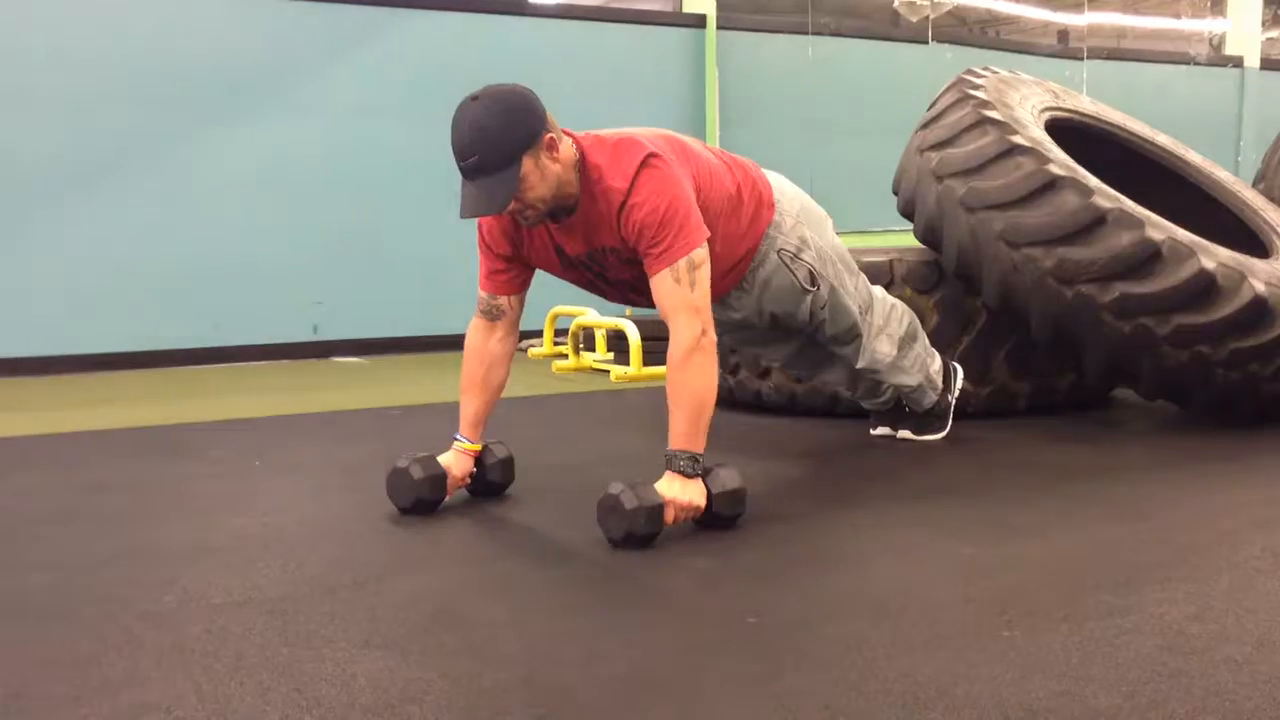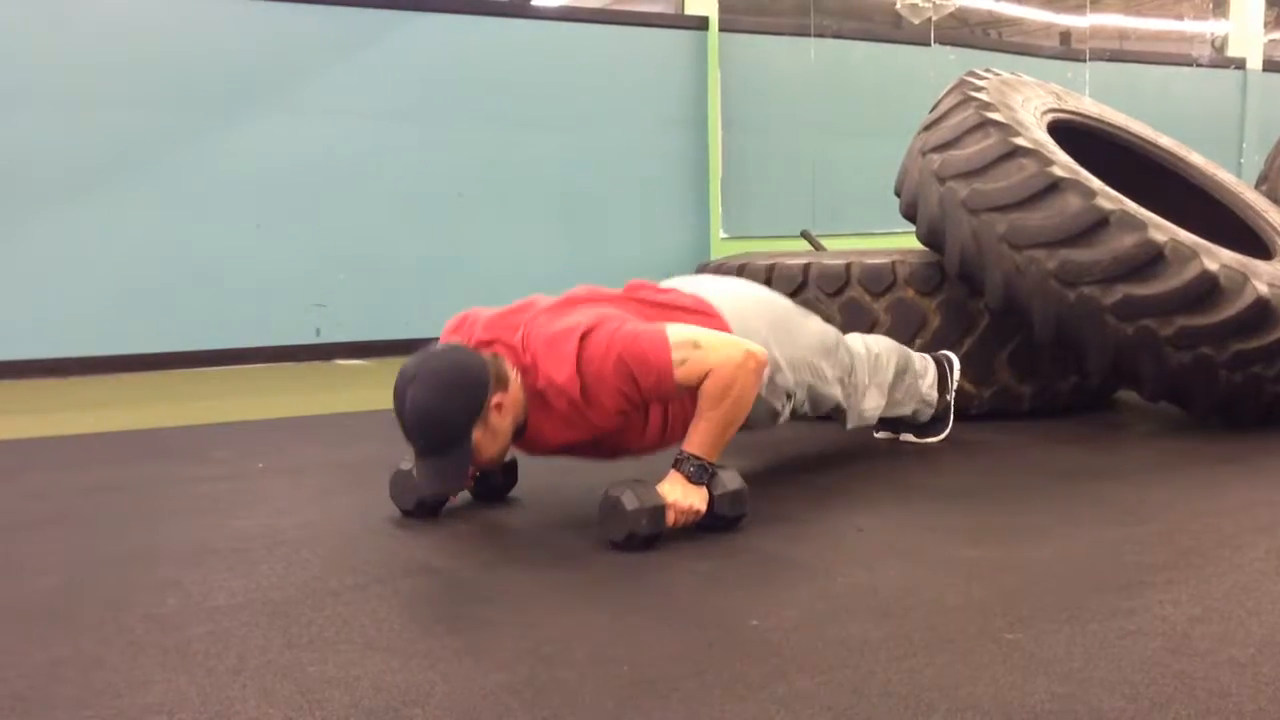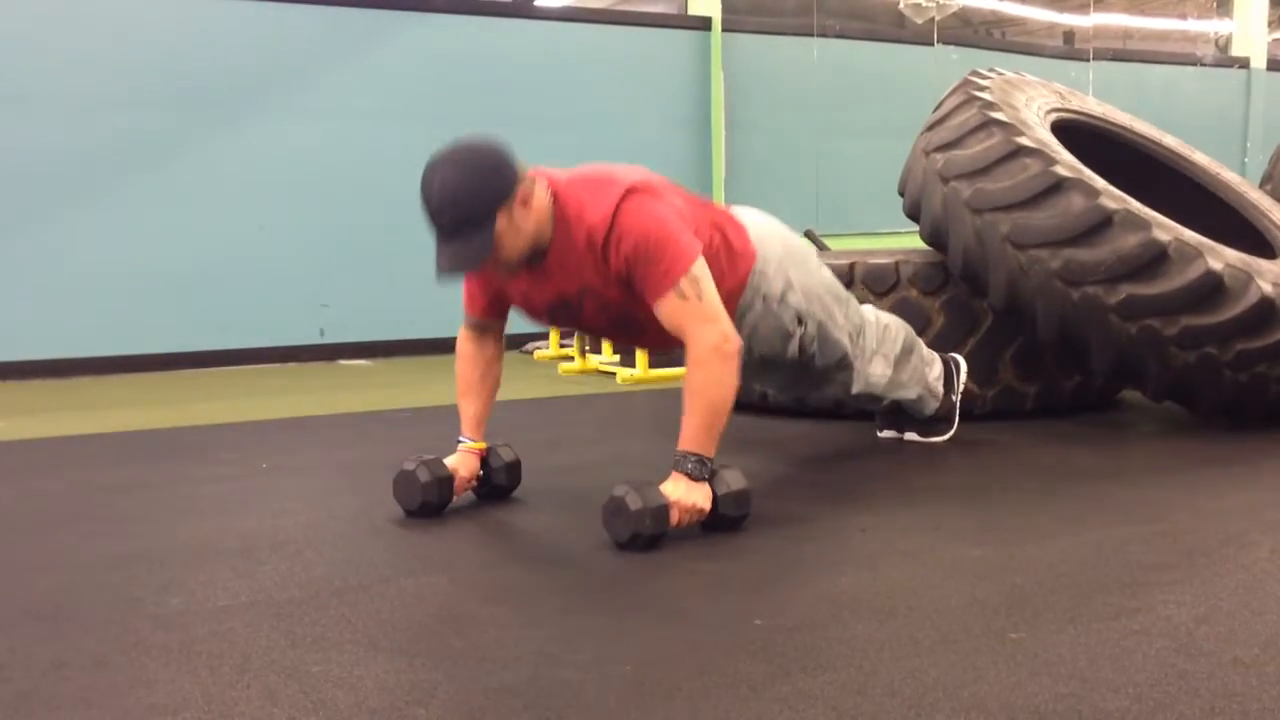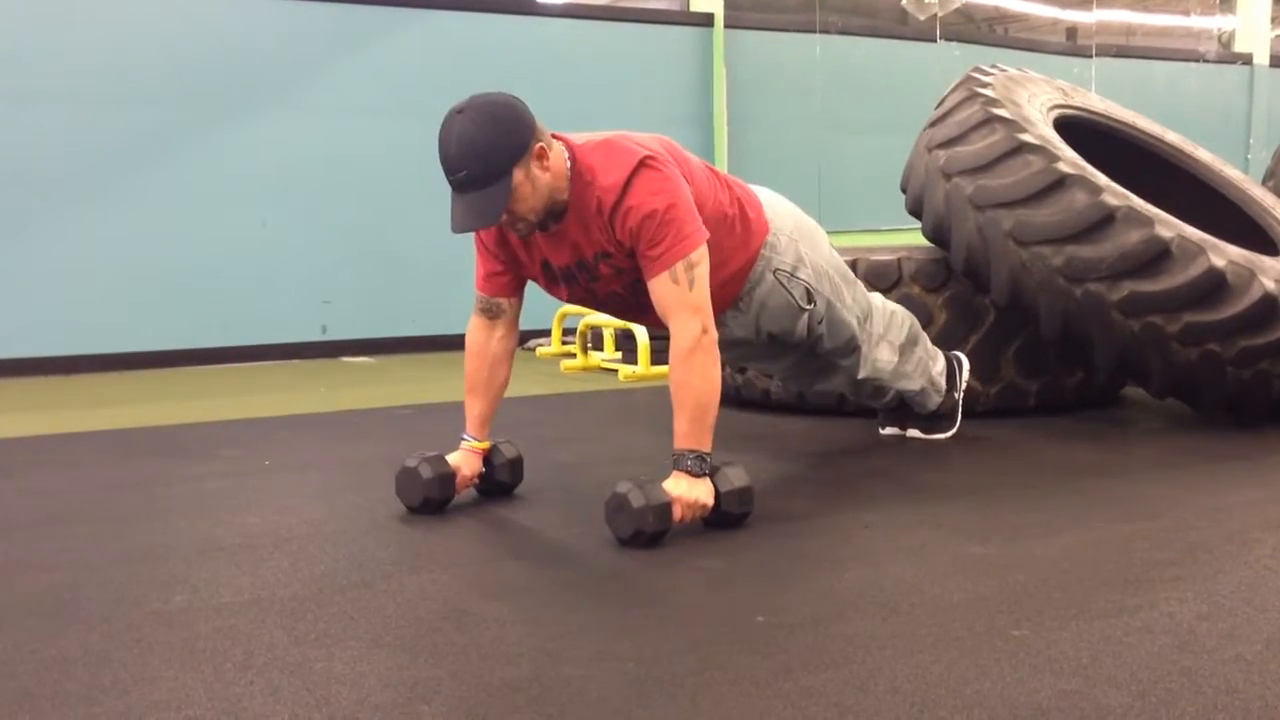
dt=0.7s
person 1, frame 1
left shoulder: (641, 185)
right shoulder: (508, 210)
left elbow: (693, 333)
right elbow: (494, 324)
left wrist: (684, 468)
right wrist: (466, 443)
left hip: (767, 237)
right hip: (706, 276)
left knee: (861, 330)
right knee: (816, 355)
left ankle: (931, 386)
right ankle: (892, 401)
person 1, frame 2
left shoulder: (590, 366)
right shoulder: (464, 345)
left elbow: (743, 362)
left wrist: (691, 473)
right wrist: (465, 464)
left hip: (734, 338)
left knee: (845, 378)
left ankle: (929, 380)
right ankle: (912, 388)
person 1, frame 3
left shoulder: (622, 218)
right shoulder: (490, 236)
left elbow: (720, 342)
right elbow: (480, 334)
left wrist: (693, 469)
right wrist: (471, 445)
left hip: (752, 277)
right hip: (691, 300)
left knee: (856, 353)
right knee: (814, 372)
left ankle: (935, 384)
right ankle: (907, 396)
person 1, frame 4
left shoulder: (637, 185)
right shoulder: (501, 213)
left elbow: (694, 332)
right elbow: (492, 322)
left wrist: (691, 468)
right wrist: (473, 443)
left hip: (766, 258)
left knee: (864, 339)
right knee: (824, 367)
left ankle: (939, 381)
right ankle: (905, 398)
